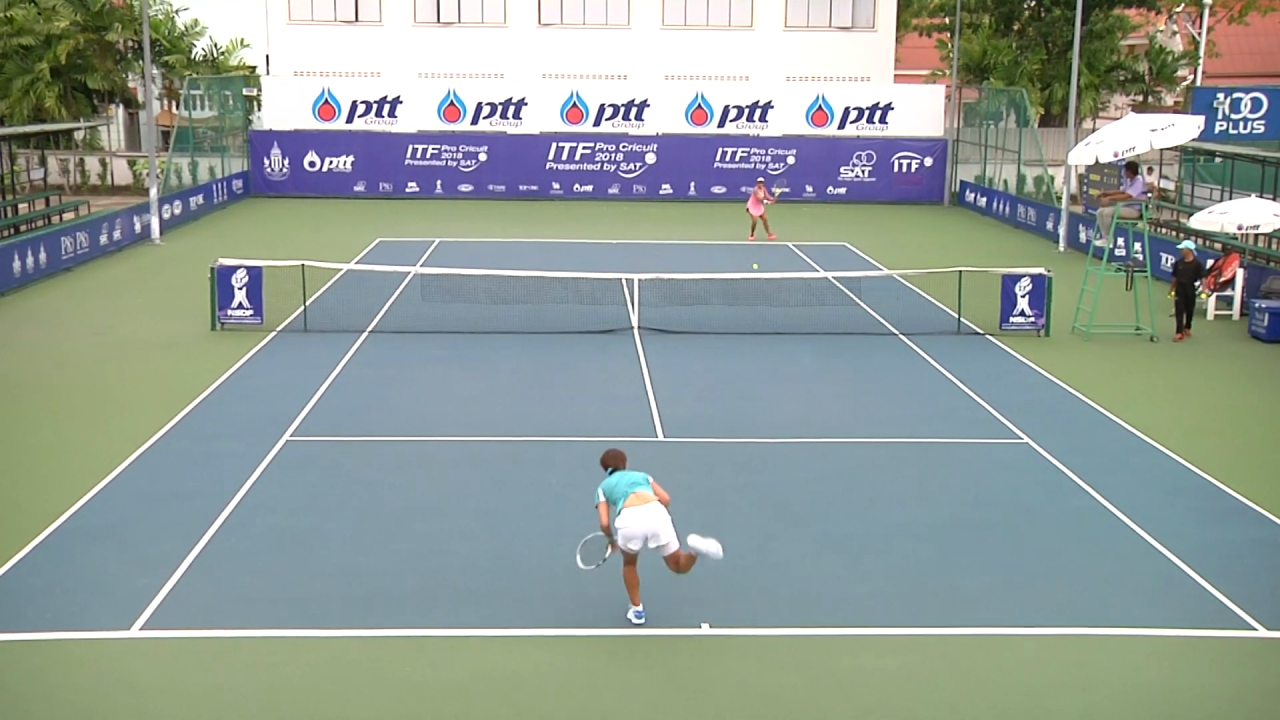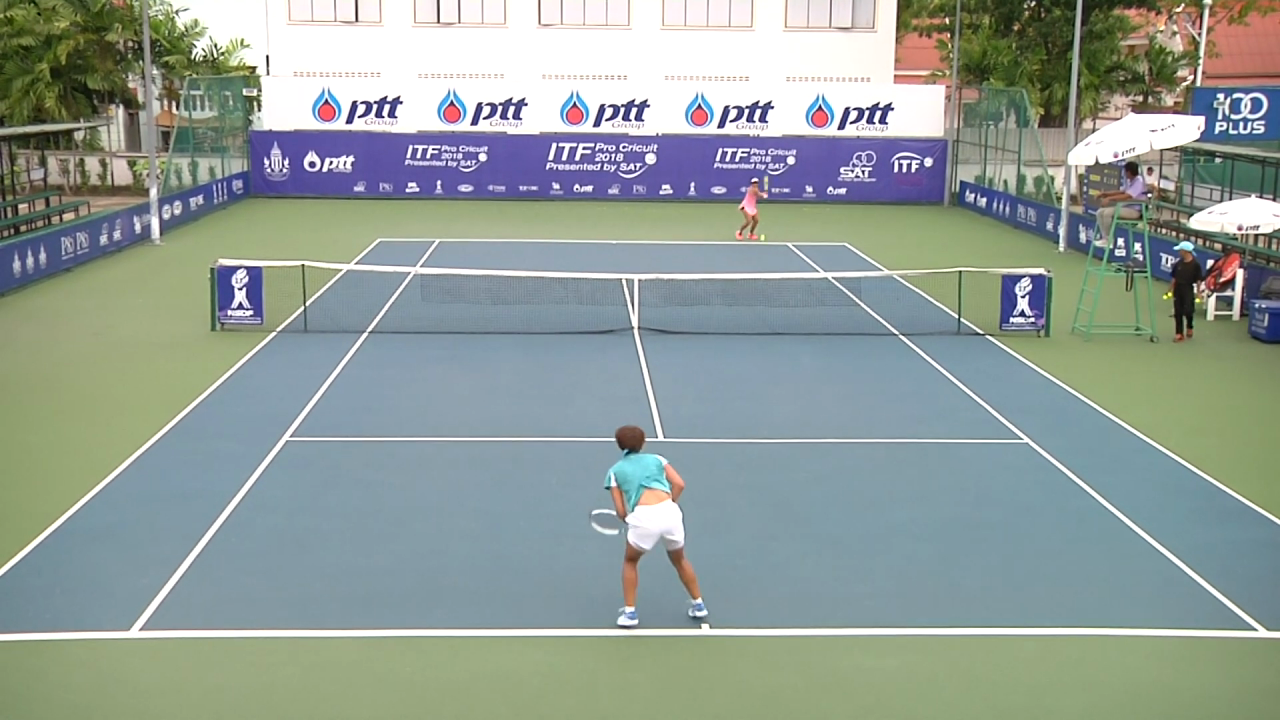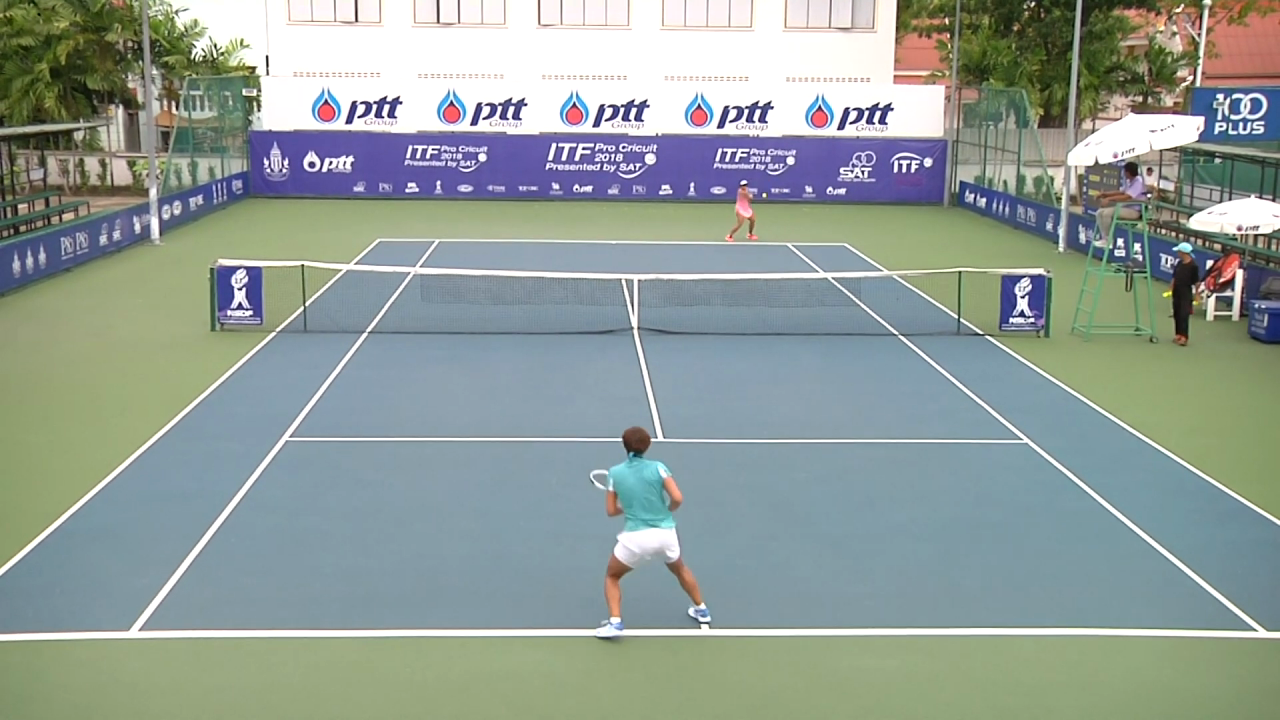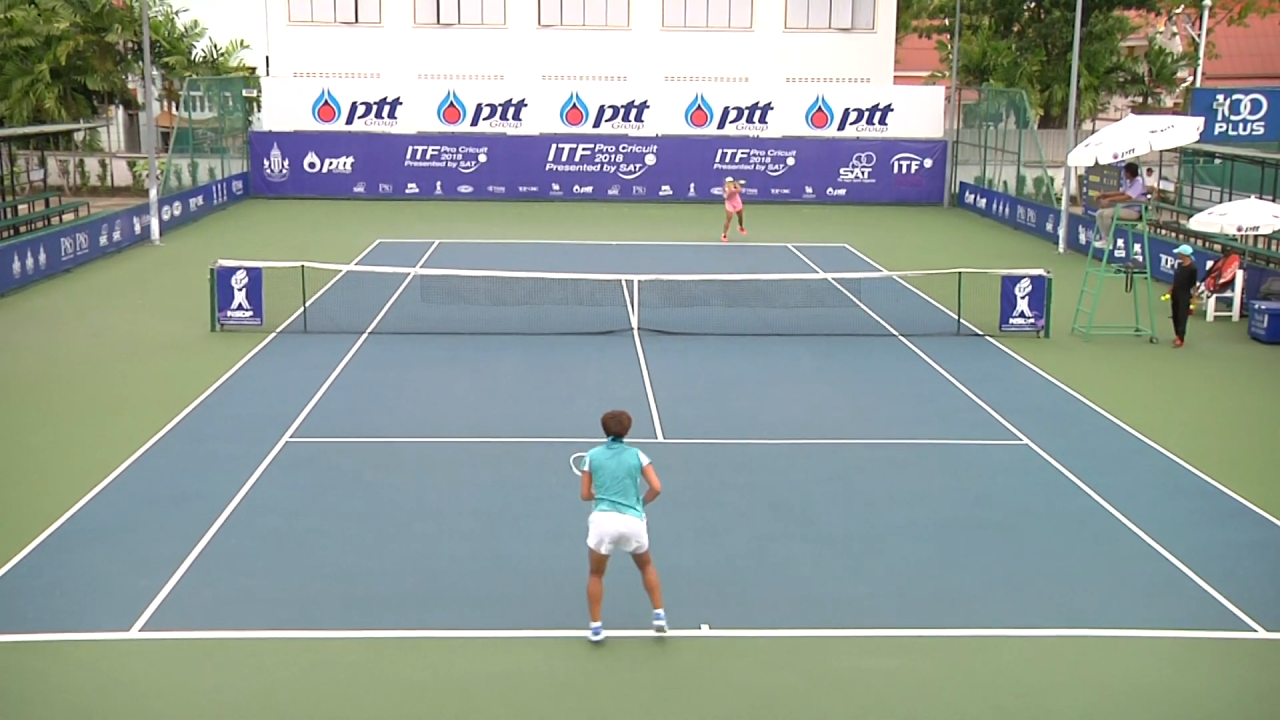
dt=0.2s
person 1, frame 1
left shoulder: (603, 487)
right shoulder: (641, 476)
left elbow: (605, 524)
right elbow: (666, 500)
left wrist: (612, 540)
left hip: (631, 522)
right hip: (656, 515)
left knee: (629, 564)
right knee: (680, 566)
left ankle: (637, 610)
right ankle: (695, 545)
person 1, frame 2
left shoulder: (615, 471)
right shoulder: (656, 459)
left elbow: (621, 512)
right elbow: (680, 485)
left wrist: (630, 518)
left hip: (644, 520)
right hip: (671, 516)
left knee: (630, 561)
right knee: (679, 561)
left ankle: (629, 612)
right ankle: (697, 604)
person 1, frame 3
left shoulder: (616, 473)
right shoulder: (657, 468)
left elbow: (611, 510)
right elbow: (677, 498)
left hip: (635, 537)
right hip: (664, 534)
left knee: (611, 577)
right knee: (680, 569)
left ankle: (615, 624)
right ankle: (701, 610)
person 1, frame 4
left shoulder: (593, 456)
right shoulder: (637, 455)
left elbow: (585, 495)
right elbow: (656, 488)
left hip: (604, 521)
right hip: (633, 522)
left knee: (596, 575)
right knee: (646, 566)
left ankle: (596, 627)
right ankle: (659, 615)
